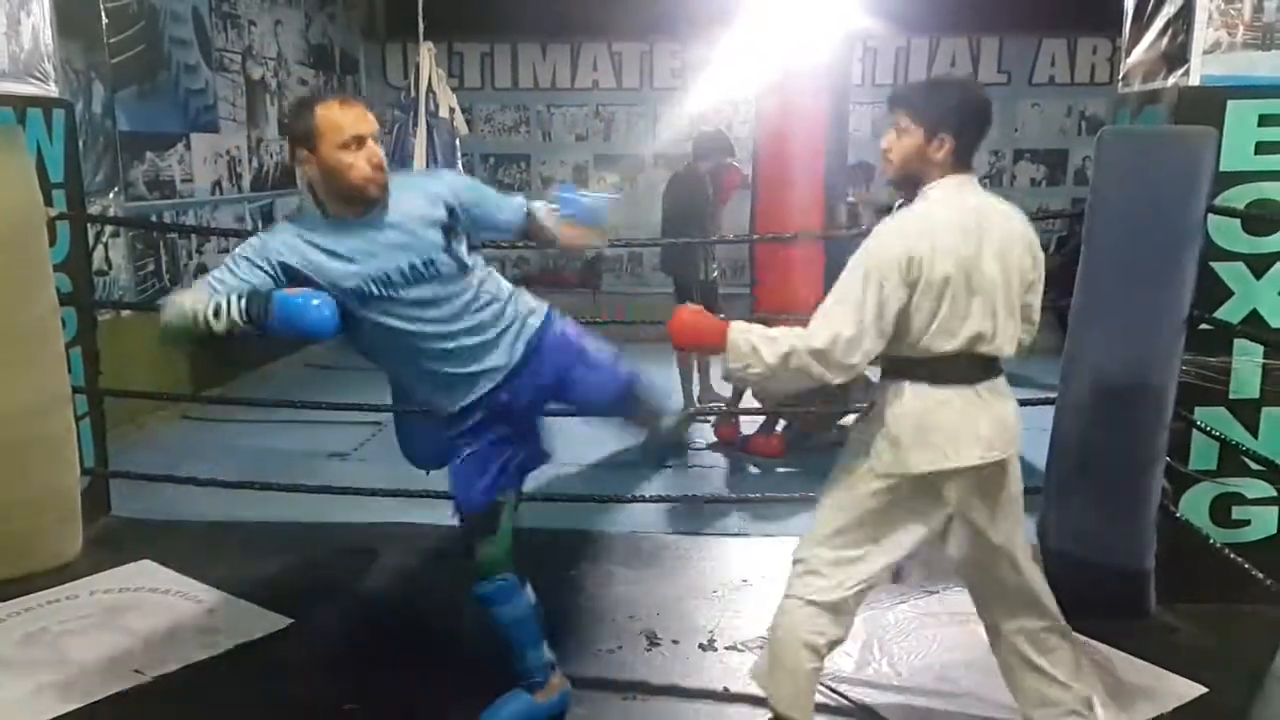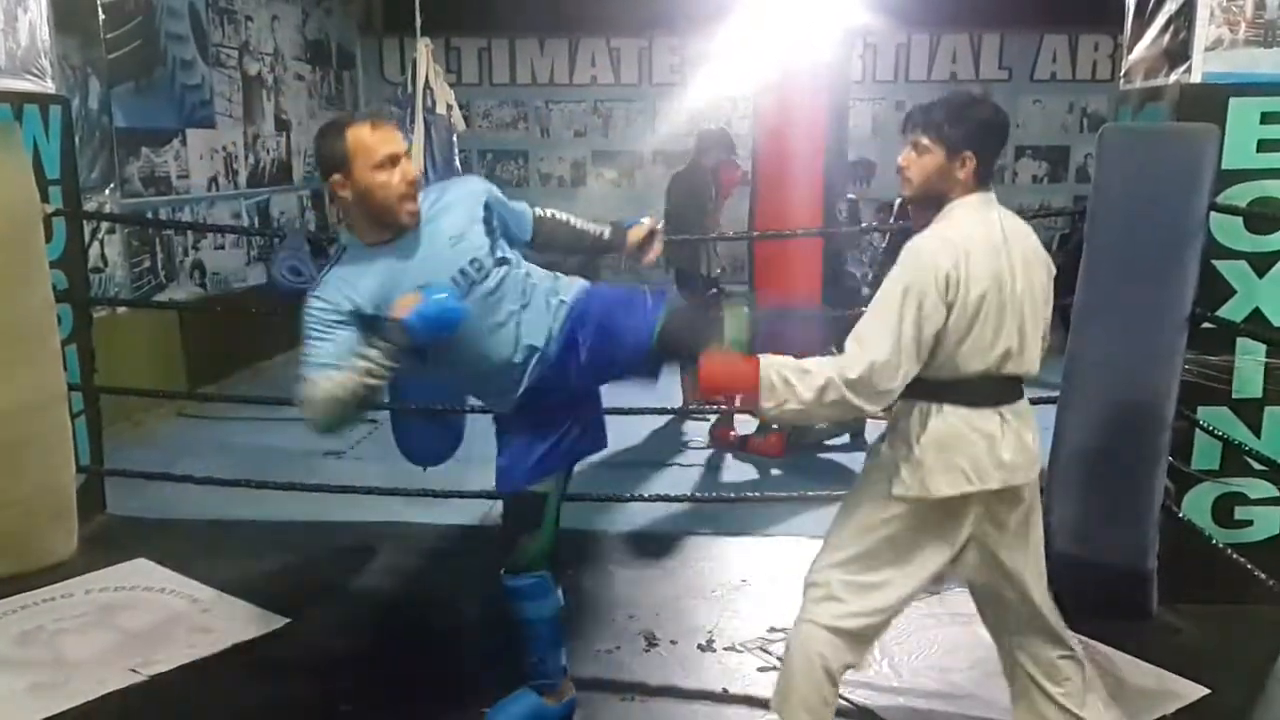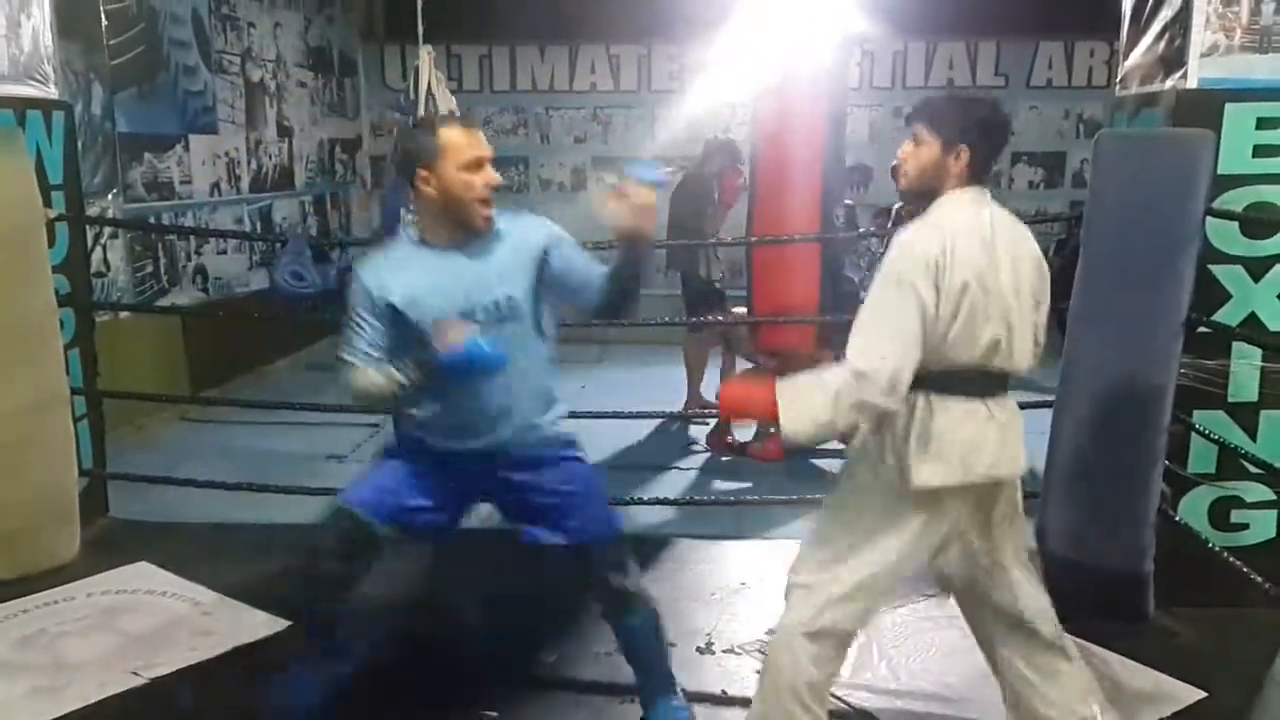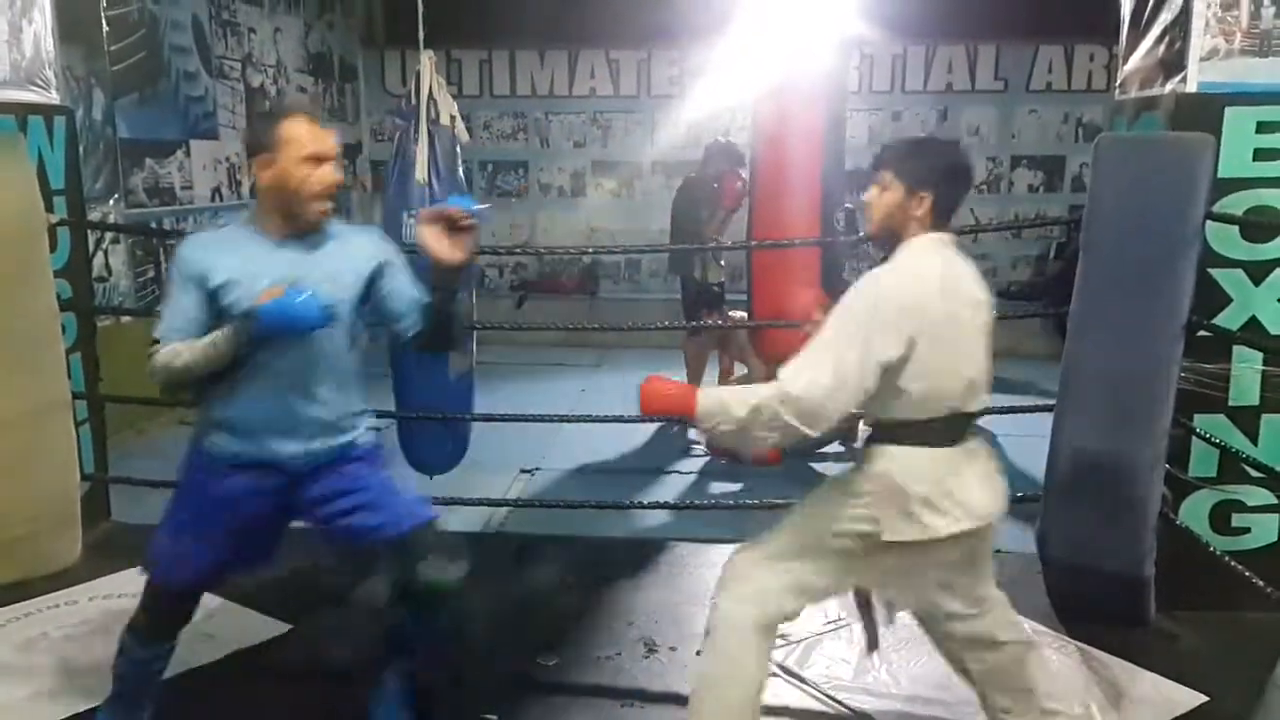
dt=0.3s
person 1, frame 1
left shoulder: (903, 233)
right shoulder: (1013, 224)
left elbow: (831, 349)
left wrist: (722, 338)
left hip: (914, 427)
right hip: (987, 420)
left knee: (821, 576)
right knee: (1009, 585)
person 1, frame 2
left shoulder: (934, 250)
right shoulder: (1027, 242)
left elbow: (866, 374)
left wrist: (756, 378)
left hip: (937, 449)
right hip: (1008, 440)
left knee: (837, 600)
right knee: (1023, 608)
person 1, frame 3
left shoulder: (923, 241)
right shoulder: (1020, 241)
left elbow: (875, 375)
right elbow: (1027, 346)
left wrist: (773, 399)
left hip: (921, 442)
right hip: (991, 439)
left knee: (819, 596)
right knee: (1007, 602)
person 1, frame 4
left shoulder: (888, 288)
right shoulder: (966, 280)
left elbow: (805, 400)
left wrist: (694, 403)
right wrist: (828, 330)
left hip: (900, 485)
right hip: (963, 479)
left knee: (750, 586)
right knee: (973, 617)
person 2, frame 1
left shoulder: (431, 191)
right shoulder: (281, 249)
left elbow: (519, 215)
right elbow: (178, 313)
left wrist: (565, 225)
right wrist: (257, 308)
left hip: (529, 344)
right hip: (473, 404)
left knee: (641, 407)
right knee: (485, 551)
person 2, frame 2
left shoulder: (462, 197)
right shoulder: (340, 293)
left elbow: (536, 226)
right elbow: (323, 411)
left wrist: (617, 238)
right wrist: (394, 341)
left hip: (579, 328)
right hip: (530, 397)
left knee: (695, 331)
right knee: (523, 549)
person 2, frame 3
left shoulder: (534, 236)
right shoulder: (382, 275)
left elbow: (609, 304)
right elbow: (363, 382)
left wrist: (635, 244)
right wrist: (429, 366)
left hip: (534, 445)
right hip: (436, 450)
left knee: (614, 575)
right knee: (332, 558)
right ankle: (336, 656)
person 2, frame 4
left shoulder: (364, 250)
right shoulder: (204, 255)
left elbow: (431, 337)
right elbow: (166, 368)
left wrist: (447, 273)
right wrist: (246, 331)
left hip: (338, 456)
right hip: (234, 463)
left knee: (437, 568)
right knee: (166, 601)
person 3, frame 1
left shoulder: (682, 179)
right shoulder: (695, 183)
right elbow: (709, 229)
left wrist: (719, 195)
right wrist: (722, 197)
left hip: (691, 264)
right hip: (693, 266)
left ankle: (704, 391)
right ankle: (691, 399)
person 3, frame 2
left shoulder: (686, 176)
right shoulder: (698, 178)
right elbow: (709, 225)
left wrist: (720, 191)
right wrist: (723, 193)
left hip: (691, 261)
right hip: (694, 263)
left ankle: (693, 393)
right ankle: (691, 395)
person 3, frame 3
left shoulder: (698, 182)
right shoulder: (696, 184)
right elbow: (708, 228)
left wrist: (725, 200)
right wrist: (727, 200)
left hip: (700, 265)
right hip: (697, 265)
left knee: (701, 330)
right knee: (704, 330)
left ankle: (694, 395)
person 3, frame 4
left shoulder: (704, 188)
right shoulder: (694, 189)
right elbow: (706, 234)
left wrist: (730, 207)
right wrist: (727, 205)
left hip: (707, 270)
right hip: (698, 271)
left knee: (701, 330)
